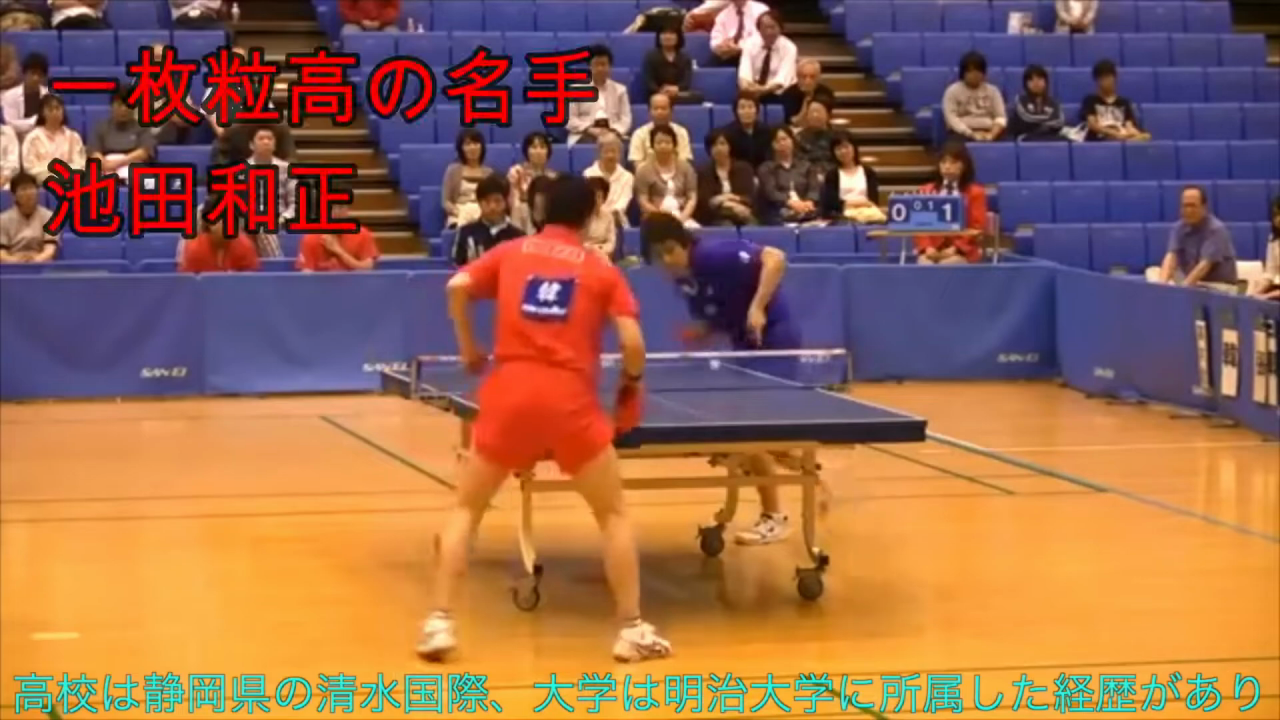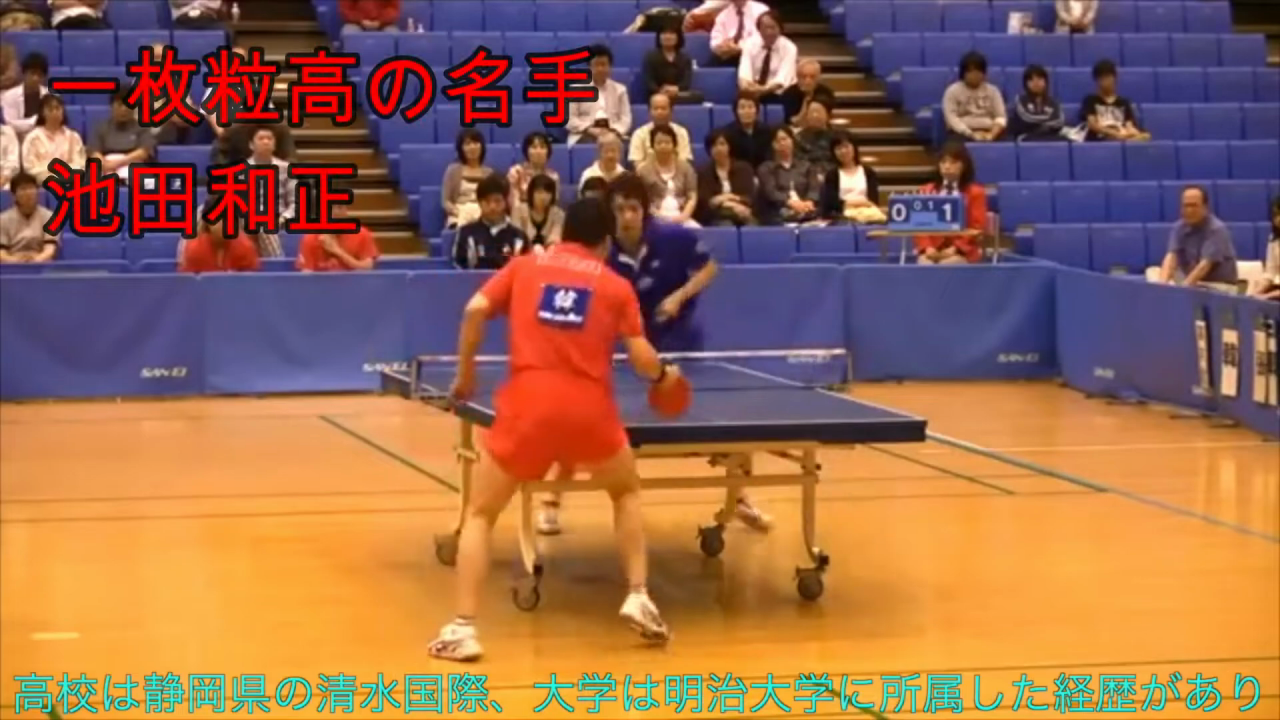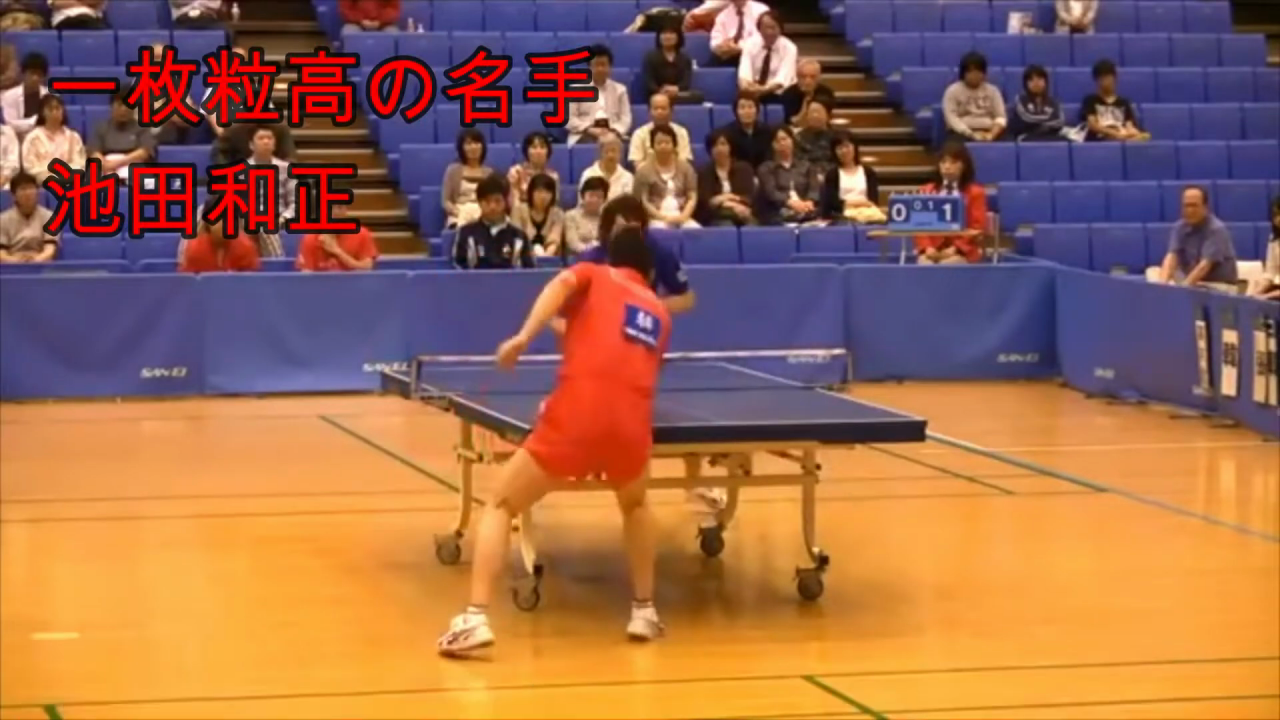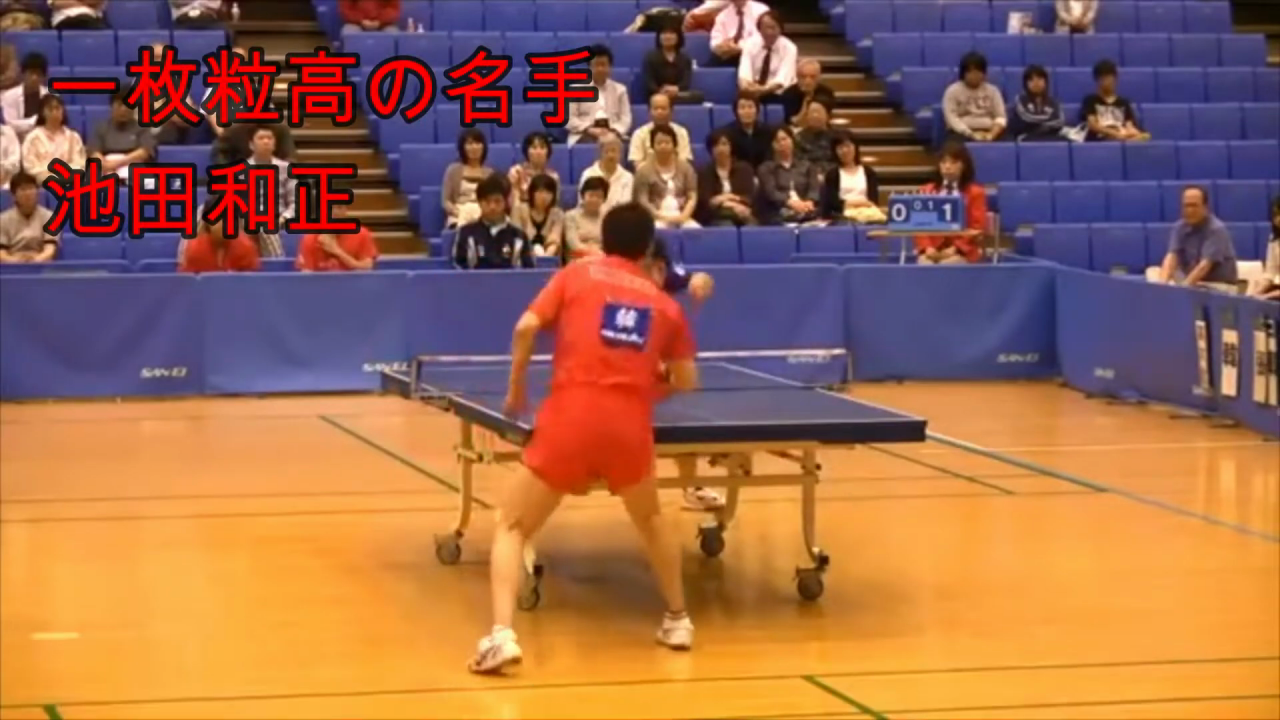
dt=0.3s
person 1, frame 1
left shoulder: (509, 252)
right shoulder: (602, 270)
left elbow: (457, 286)
right elbow: (632, 341)
left wrist: (468, 347)
right wrist: (632, 382)
left hip: (509, 396)
right hip: (571, 402)
left knee: (465, 509)
right knee: (613, 514)
left ankle: (439, 622)
right ankle: (633, 629)
person 1, frame 2
left shoulder: (525, 266)
right shoulder: (615, 284)
left elbow: (478, 309)
right elbow: (643, 359)
left wrist: (464, 371)
right wrist: (666, 374)
left hip: (528, 405)
right hip: (590, 407)
left knee: (479, 513)
right knee: (626, 490)
left ankle: (462, 627)
right ankle: (639, 597)
person 1, frame 3
left shoulder: (591, 275)
right shoulder: (659, 311)
left elbow: (563, 283)
left wrist: (521, 339)
left hip: (576, 412)
right hip: (633, 421)
left knee: (500, 506)
right knee: (636, 506)
left ankle: (474, 618)
right ankle: (643, 611)
person 1, frame 4
left shoulder: (573, 278)
right shoulder: (665, 305)
left elbow: (527, 326)
right elbow: (687, 381)
left wrist: (515, 387)
left hip: (569, 420)
right hip: (628, 429)
left knee: (512, 529)
right knee: (651, 518)
left ankle: (501, 636)
right ankle: (675, 620)
person 2, frame 1
left shoulder: (715, 254)
right shoulder: (686, 281)
left elbow: (776, 259)
right elbow: (713, 324)
left wrist: (757, 308)
right wrist: (694, 333)
left hip: (774, 338)
right hip: (750, 343)
left ankle: (774, 516)
person 2, frame 2
left shoulder: (673, 238)
left elbow: (710, 267)
left wrist: (680, 296)
left hip: (679, 338)
left ankle: (740, 499)
right ankle: (553, 503)
person 2, frame 3
left shoulder: (660, 257)
right shoulder: (588, 265)
left elbow: (686, 299)
right elbow: (554, 314)
left wrist: (656, 307)
right wrist: (574, 333)
left hip: (646, 349)
right hip: (599, 351)
left knee: (687, 415)
right knee: (560, 422)
left ankle: (696, 488)
right ankle: (524, 501)
person 2, frame 4
left shoulder: (663, 274)
right shoulder: (600, 288)
left elbow: (701, 280)
left wrist: (698, 284)
left hip: (638, 371)
right hip: (596, 372)
left knee: (682, 418)
left ankle: (691, 489)
right ankle: (517, 502)
